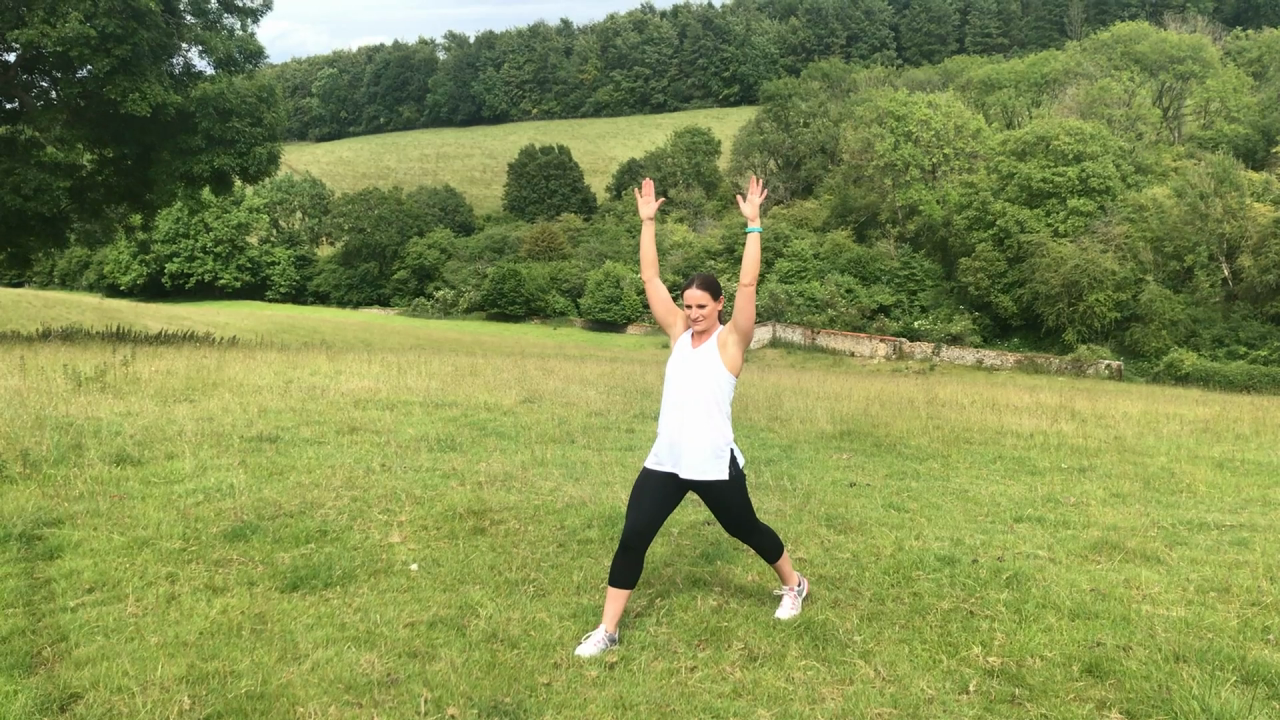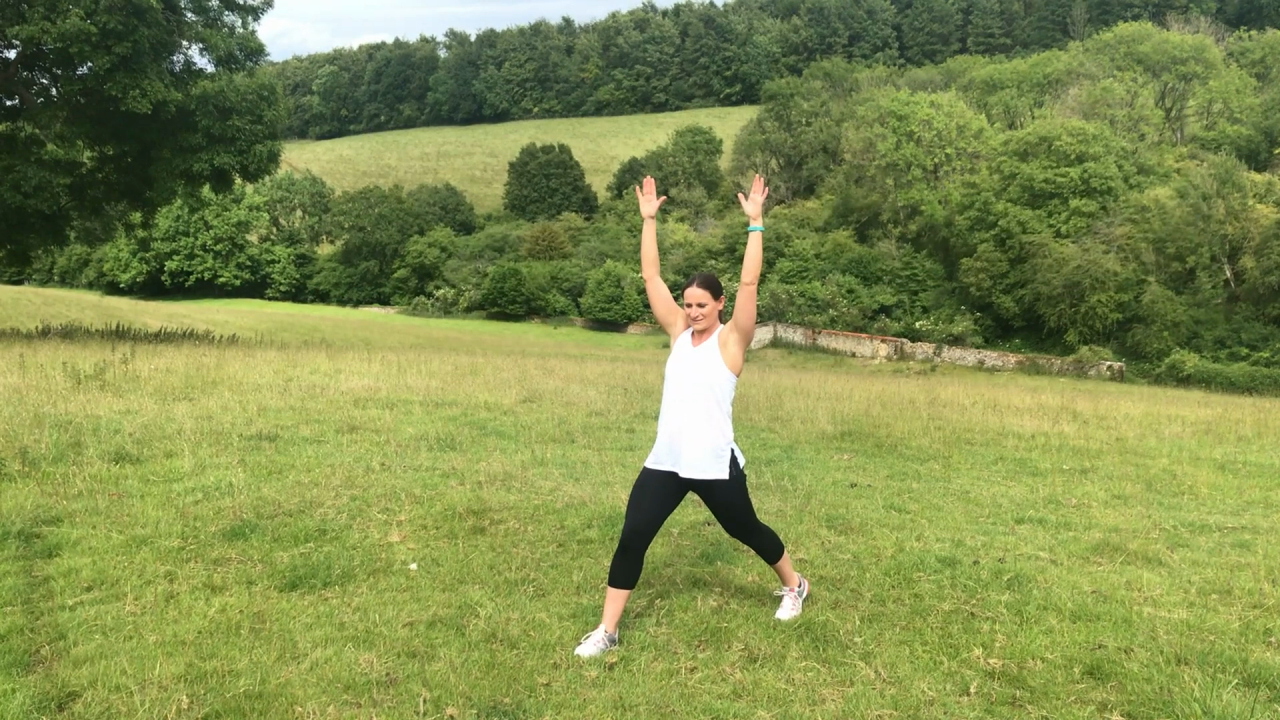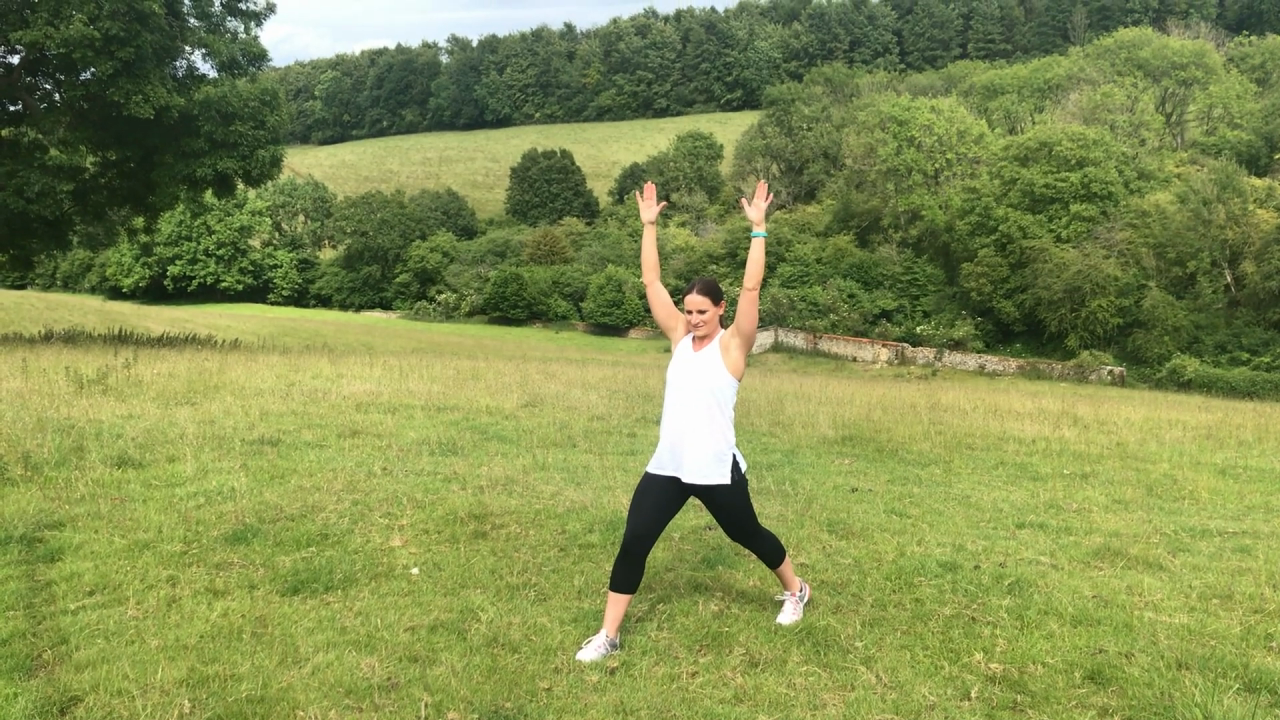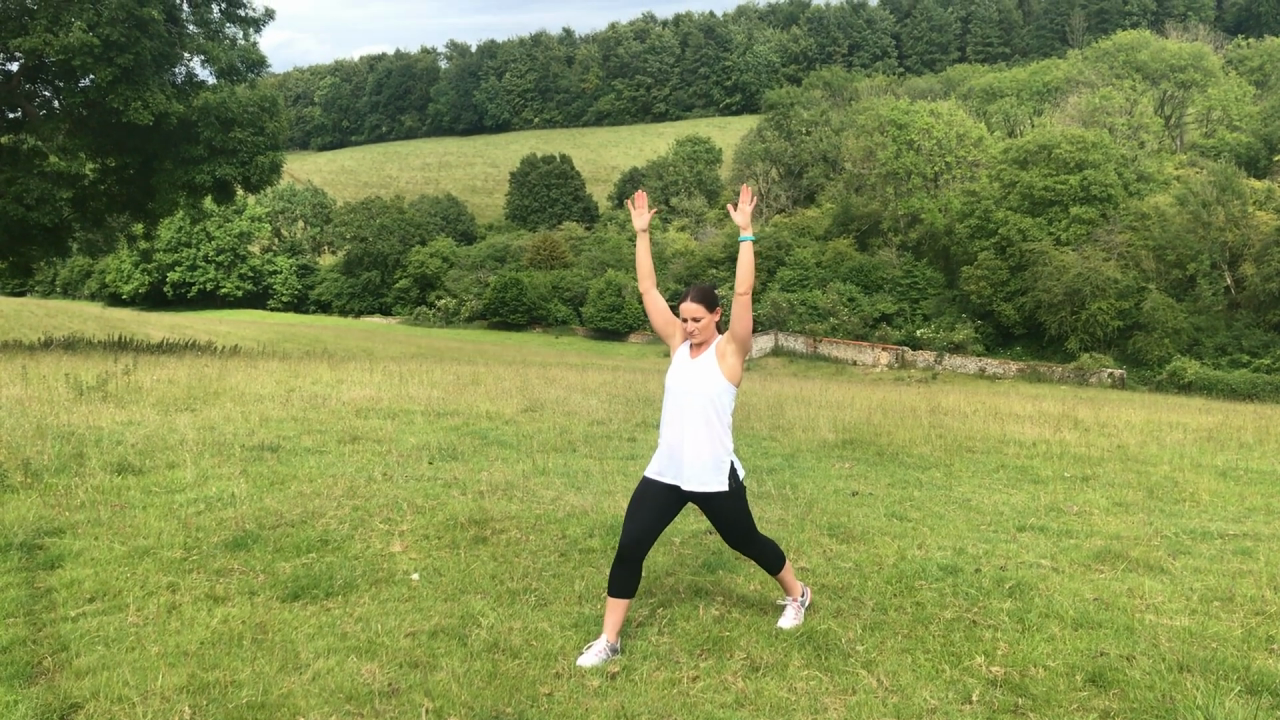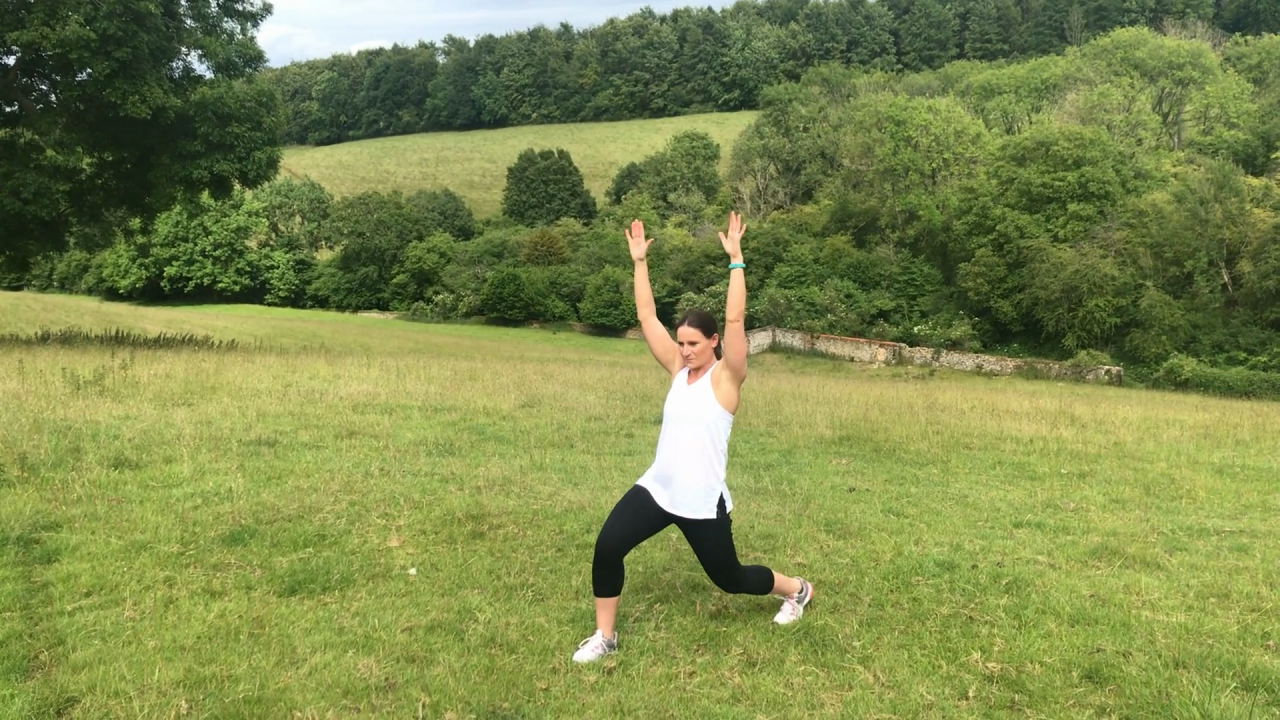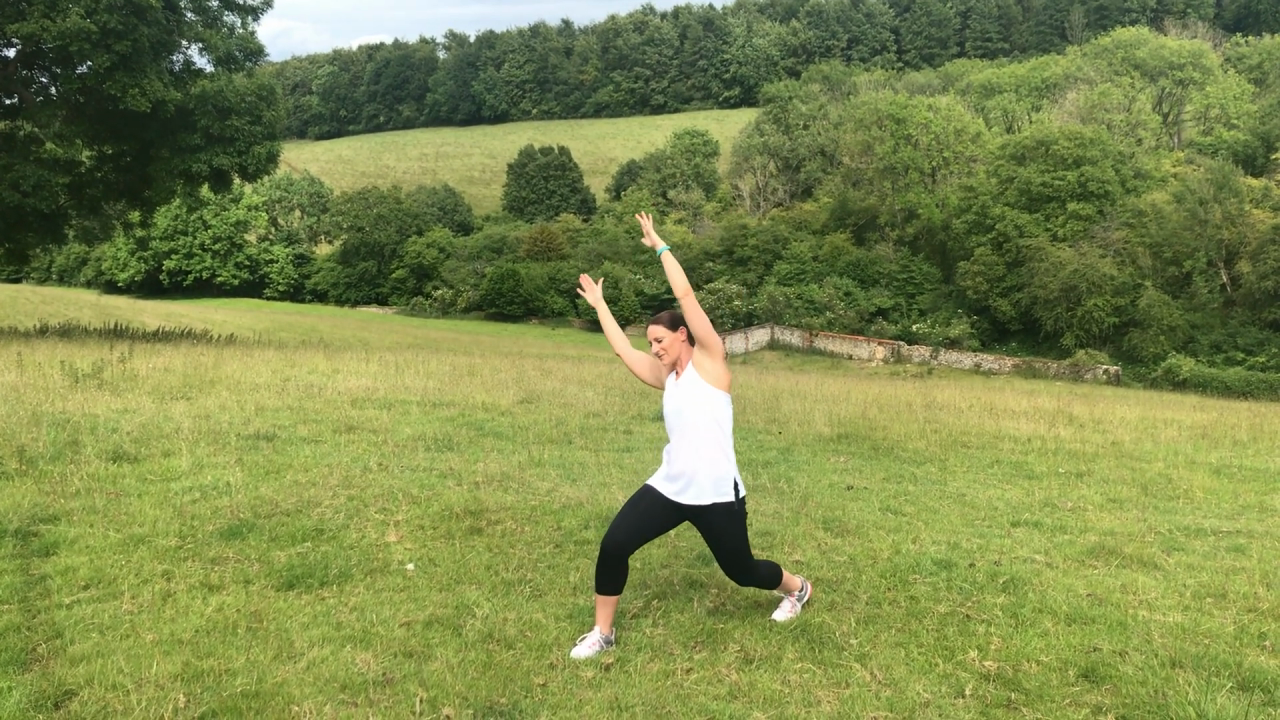
dt=0.7s
person 1, frame 1
left shoulder: (730, 341)
right shoulder: (678, 332)
left elbow: (747, 284)
right elbow: (650, 277)
left wrist: (753, 223)
right wrist: (648, 221)
left hip: (714, 465)
right hip: (665, 461)
left knee: (747, 529)
right knee: (632, 539)
left ankle: (793, 584)
right ankle: (607, 631)
person 1, frame 2
left shoulder: (731, 339)
right shoulder: (679, 331)
left elbow: (749, 283)
right elbow: (651, 276)
left wrist: (755, 222)
right wrist: (649, 219)
left hip: (715, 465)
right hip: (665, 461)
left knee: (748, 531)
right knee: (631, 539)
left ankle: (794, 585)
right ankle: (606, 631)
person 1, frame 3
left shoulder: (732, 344)
right shoulder: (680, 336)
left elbow: (751, 288)
right elbow: (651, 281)
left wrist: (758, 228)
right wrist: (649, 225)
left hip: (716, 469)
right hip: (667, 466)
left knee: (749, 535)
right knee: (633, 544)
left ankle: (795, 590)
right ankle: (608, 635)
person 1, frame 4
left shoulder: (729, 351)
right shoulder: (678, 344)
left elbow: (743, 293)
right elbow: (648, 289)
left wrist: (745, 232)
right wrist: (642, 232)
left hip: (714, 476)
right hip: (665, 472)
left knee: (746, 542)
right knee: (630, 548)
left ankle: (797, 594)
right ankle: (608, 640)
person 1, frame 5
left shoulder: (726, 377)
right shoulder: (678, 369)
left elbow: (735, 319)
right elbow: (647, 316)
left wrist: (736, 259)
right wrist: (640, 261)
left hip: (703, 500)
right hip: (657, 489)
left knee: (729, 578)
right knee: (607, 547)
left ankle: (797, 589)
right ankle: (604, 636)
person 1, frame 6
left shoulder: (709, 360)
right shoulder: (666, 376)
left elbow: (685, 296)
right elbow: (624, 348)
left wrist: (658, 245)
right wrist: (598, 304)
left hip: (717, 493)
right hip: (670, 488)
left knee: (741, 571)
right knee: (613, 546)
left ankle: (797, 588)
right ankle: (602, 633)
